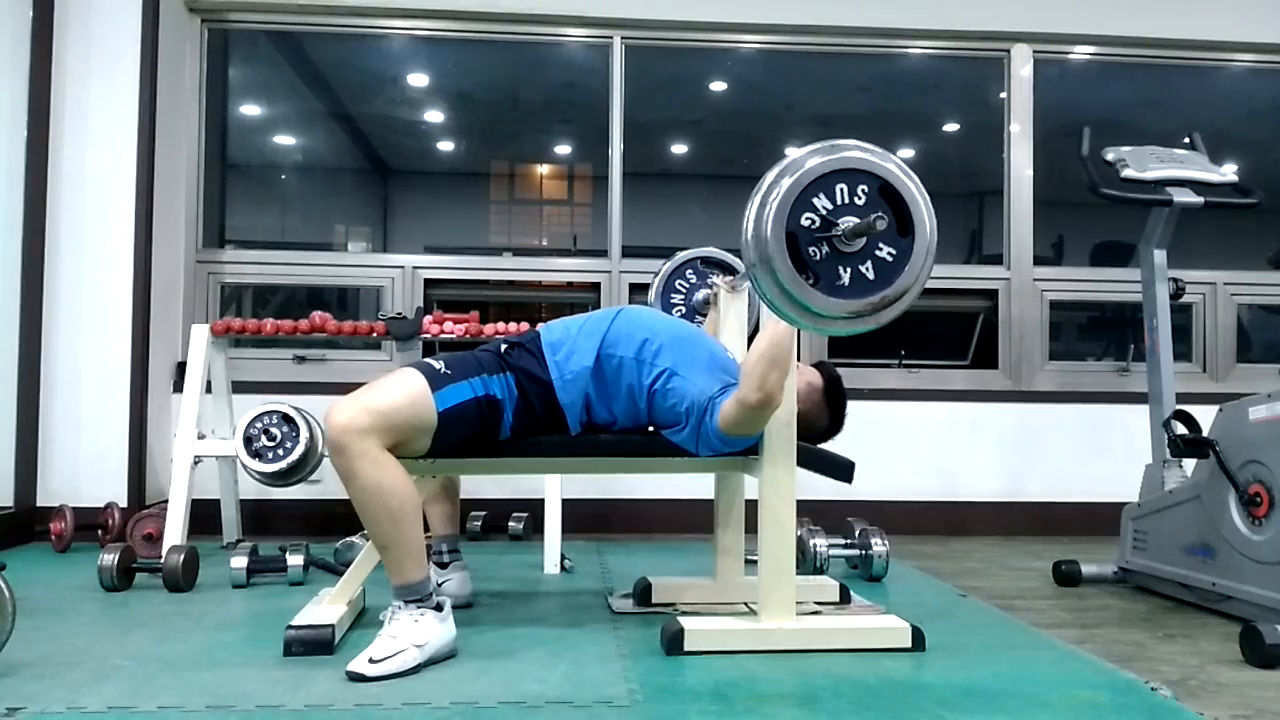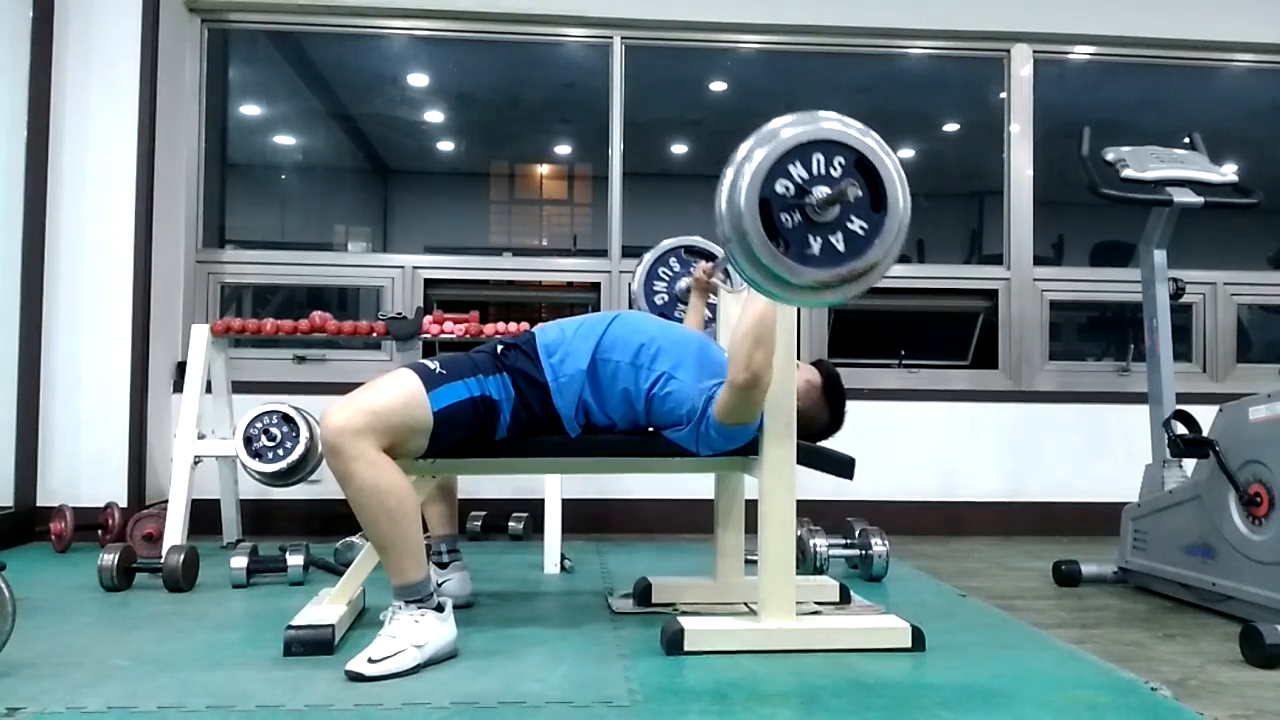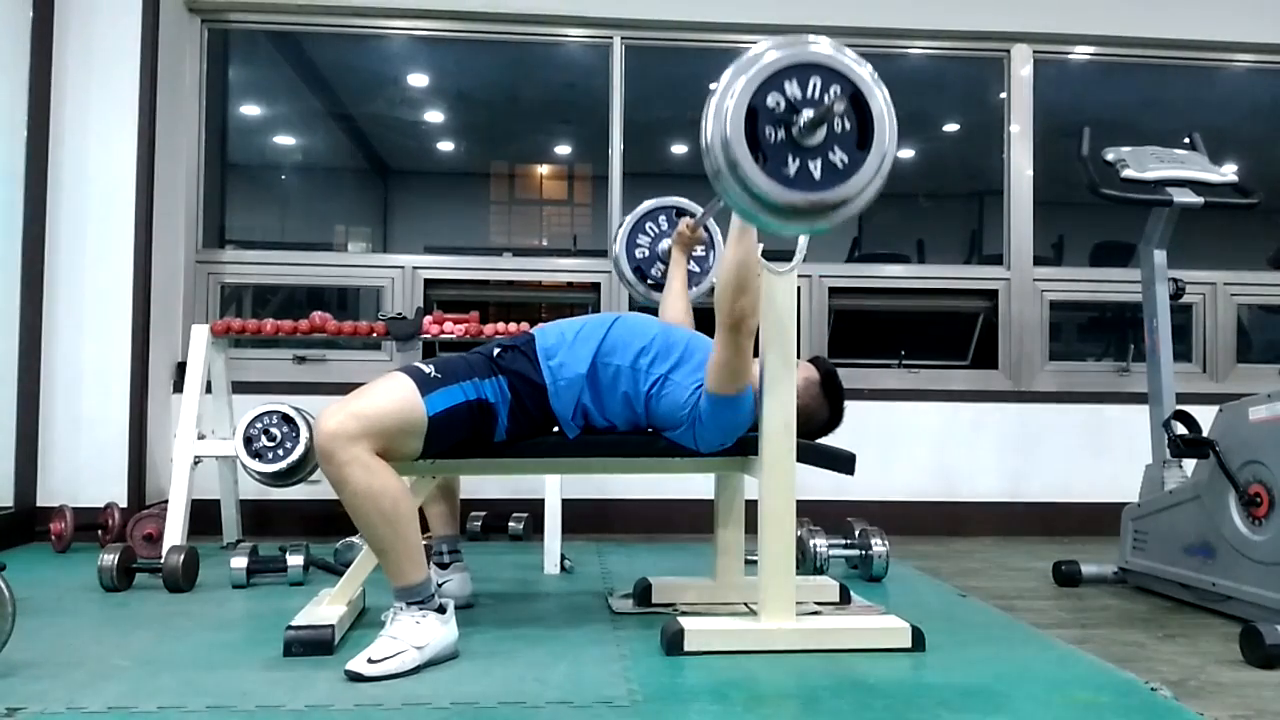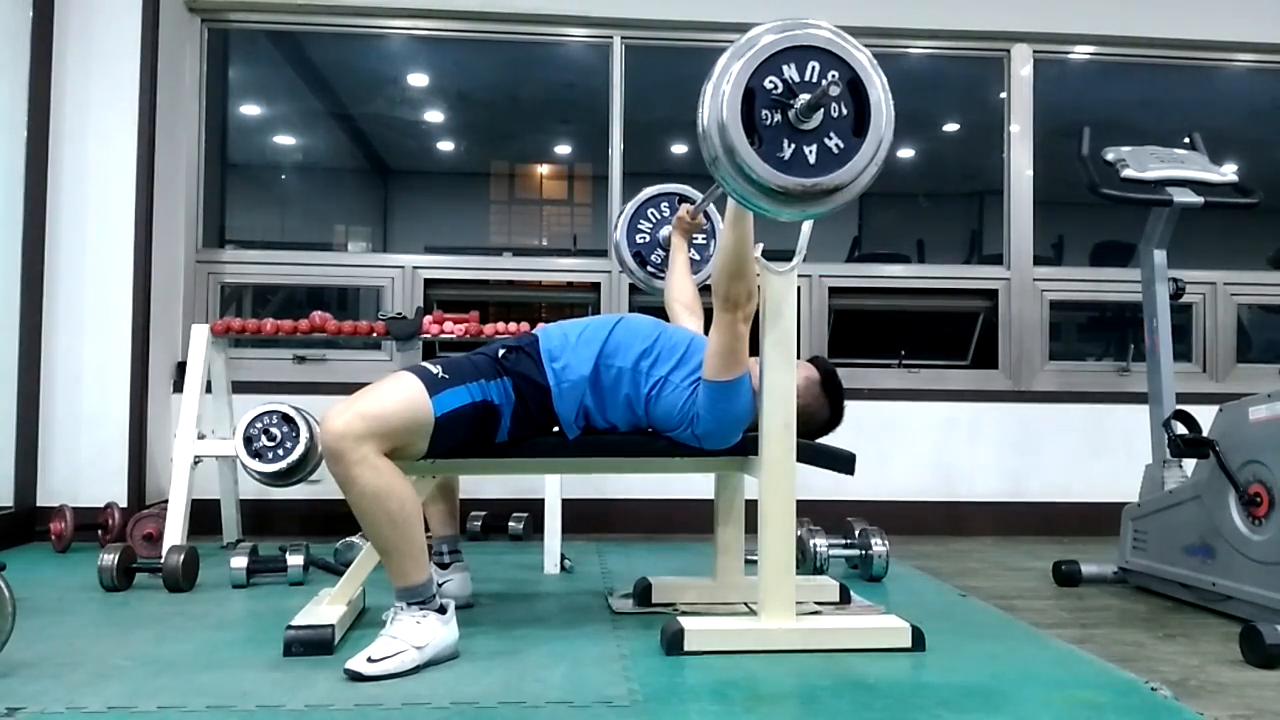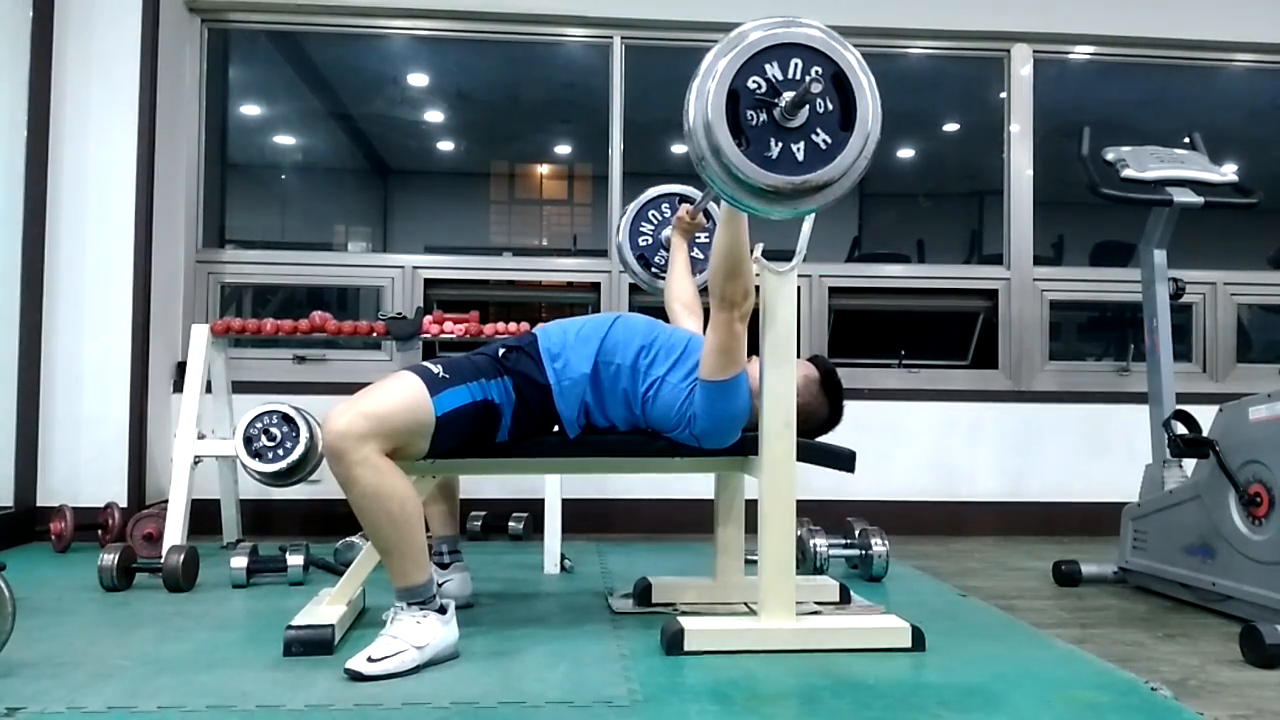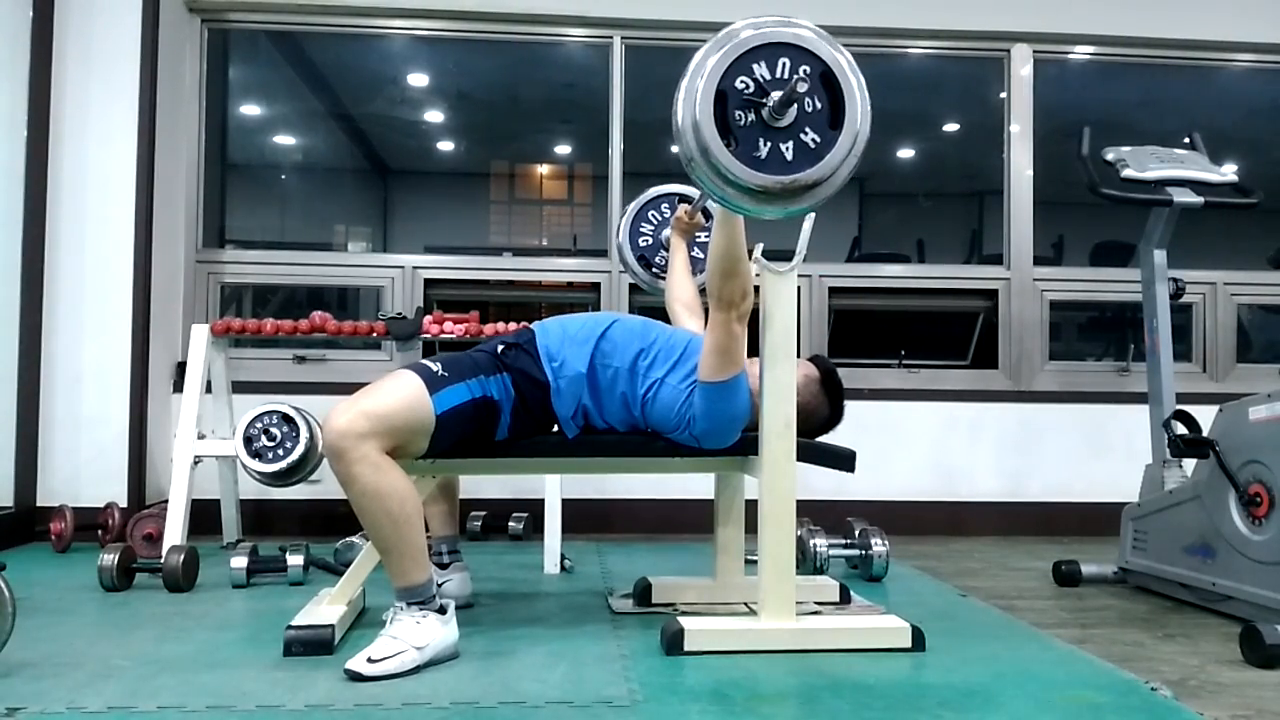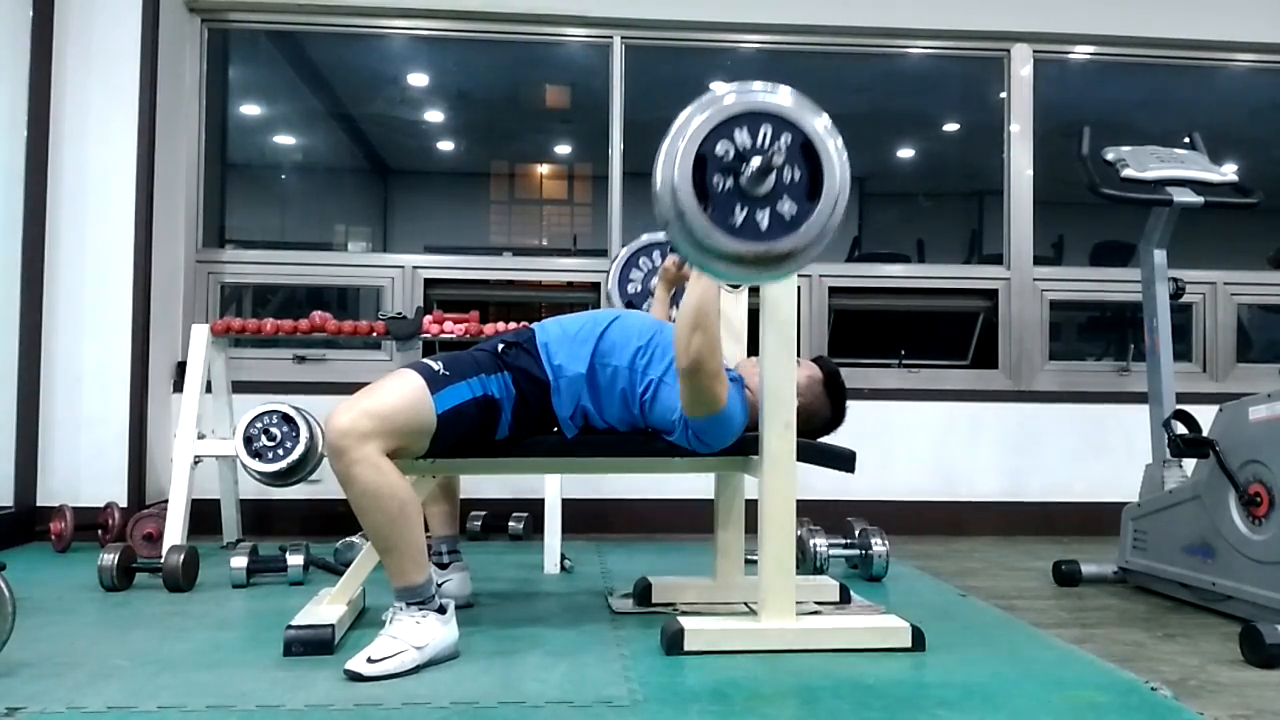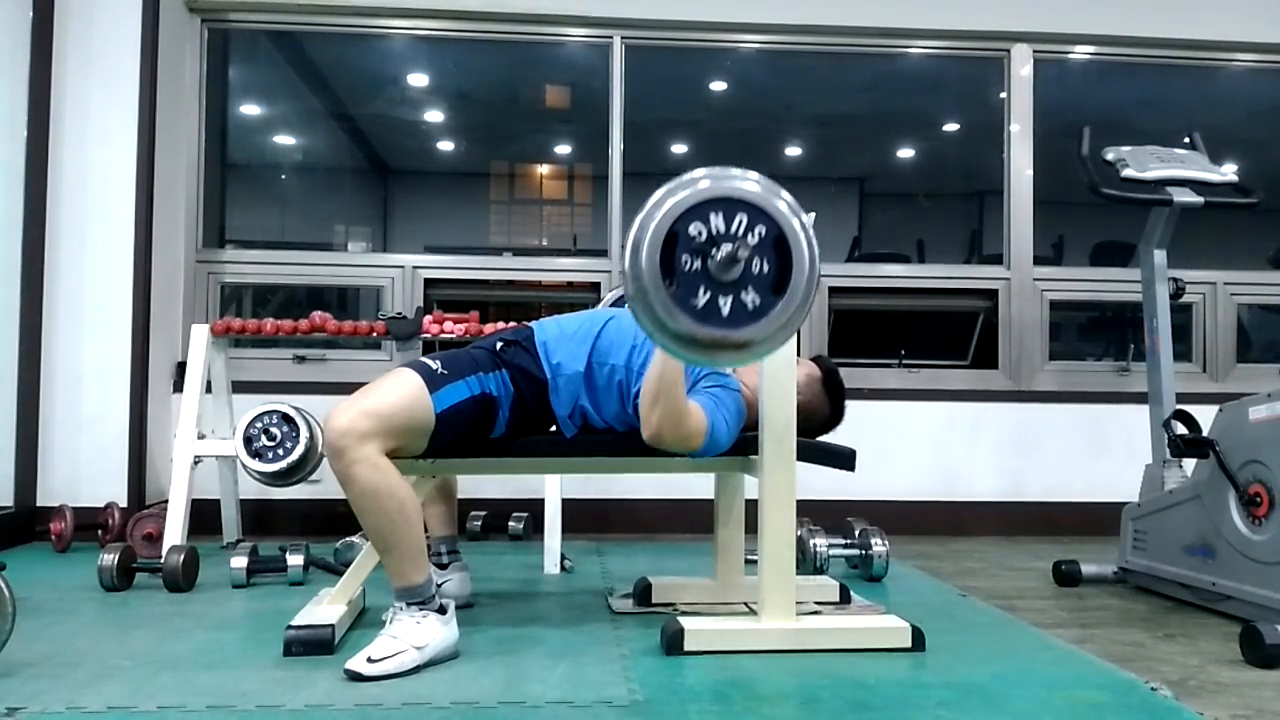
dt=0.4s
person 1, frame 1
left shoulder: (732, 415)
right shoulder: (729, 381)
left elbow: (759, 393)
right wrist: (720, 307)
left knee: (351, 426)
right knee: (411, 414)
left ankle: (420, 613)
right ankle: (445, 568)
person 1, frame 2
left shoulder: (729, 416)
right shoulder: (723, 379)
left elbow: (747, 373)
right wrist: (699, 296)
left knee: (347, 428)
left ankle: (422, 613)
right ankle: (444, 567)
person 1, frame 3
left shoulder: (726, 414)
right shoulder: (715, 374)
left elbow: (736, 318)
right elbow: (673, 330)
left wrist: (748, 212)
right wrist: (680, 253)
left knee: (341, 432)
left ankle: (422, 613)
right ankle: (444, 566)
person 1, frame 4
left shoulder: (722, 412)
right shoulder: (720, 371)
left elbow: (734, 306)
right elbow: (685, 308)
right wrist: (680, 239)
left knee: (347, 432)
left ankle: (423, 613)
right ankle: (444, 566)
person 1, frame 5
left shoulder: (720, 412)
right shoulder: (714, 370)
left elbow: (732, 305)
right elbow: (686, 308)
right wrist: (679, 239)
left knee: (349, 433)
left ankle: (424, 614)
right ankle: (443, 565)
person 1, frame 6
left shoulder: (721, 412)
right shoulder: (719, 375)
left elbow: (731, 305)
right elbow: (688, 311)
right wrist: (678, 239)
left knee: (350, 432)
left ankle: (423, 614)
right ankle: (443, 567)
person 1, frame 7
left shoulder: (723, 416)
right shoulder: (735, 387)
left elbow: (694, 356)
right elbow: (661, 347)
right wrist: (666, 285)
left knee: (352, 432)
left ankle: (424, 614)
right ankle: (444, 568)
person 1, frame 8
left shoulder: (725, 408)
right shoulder: (726, 384)
left elbow: (660, 426)
left knee: (351, 431)
right knee: (404, 420)
left ankle: (423, 614)
right ankle: (443, 568)
